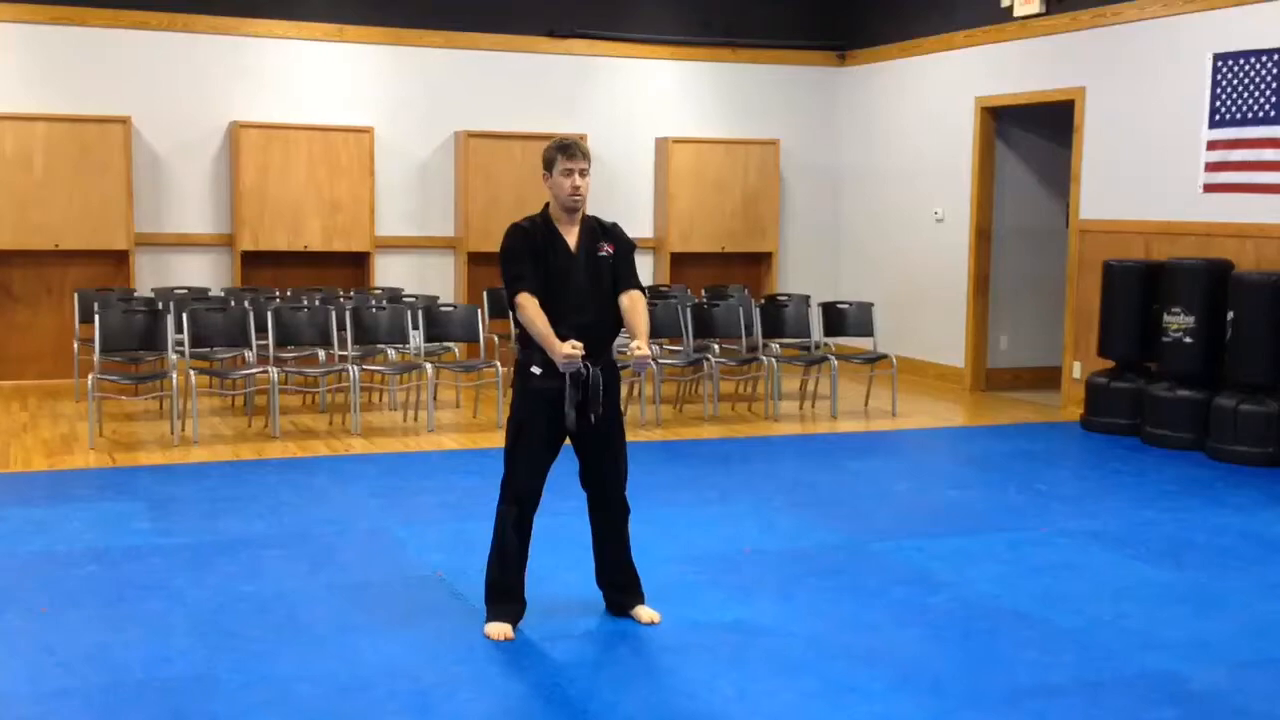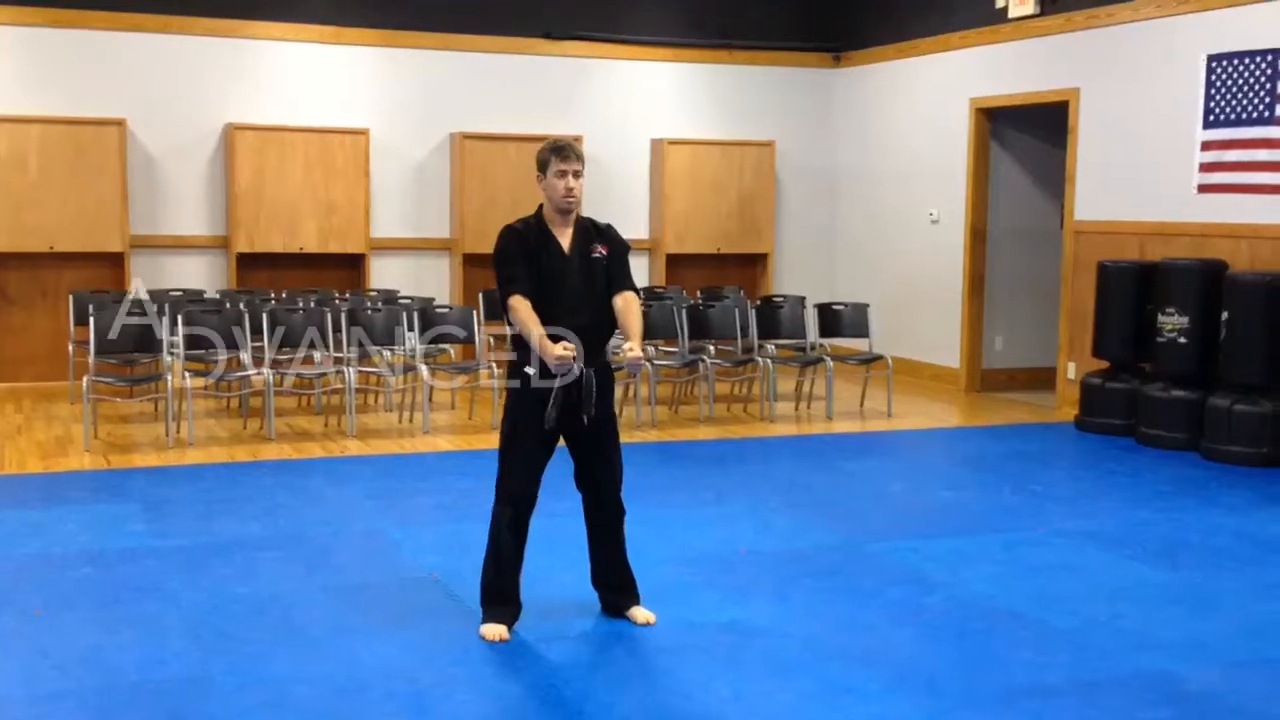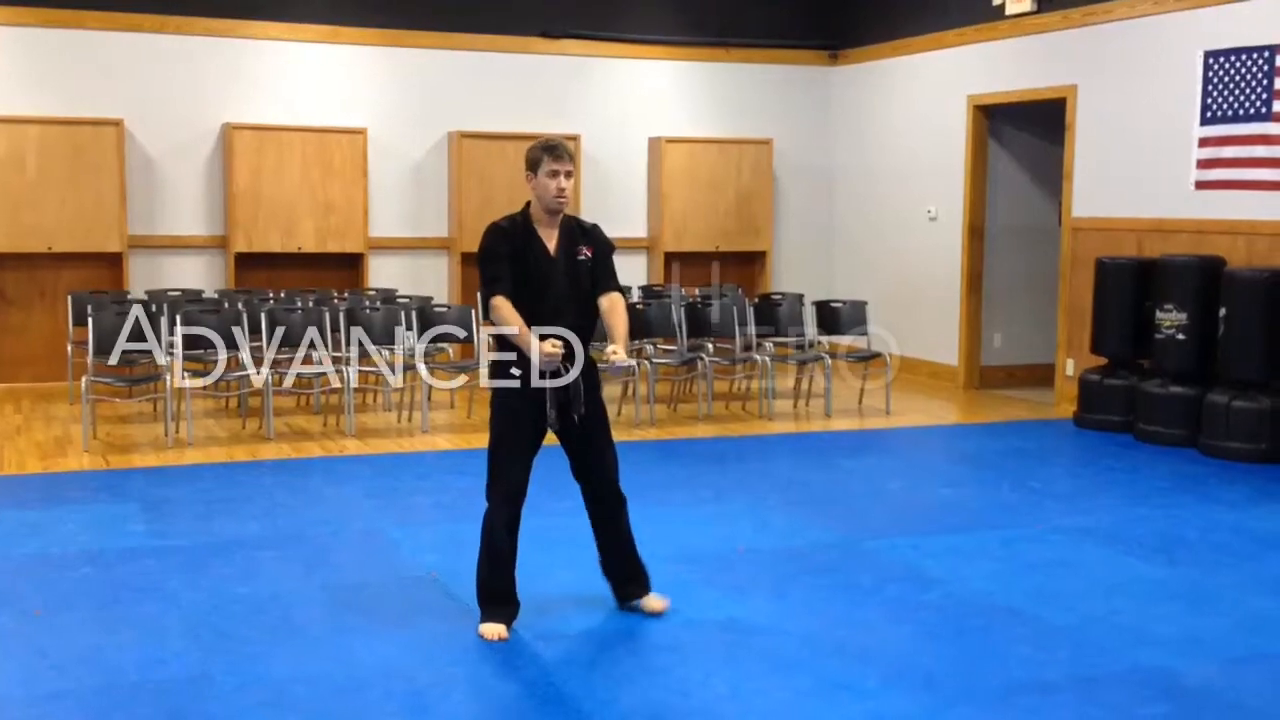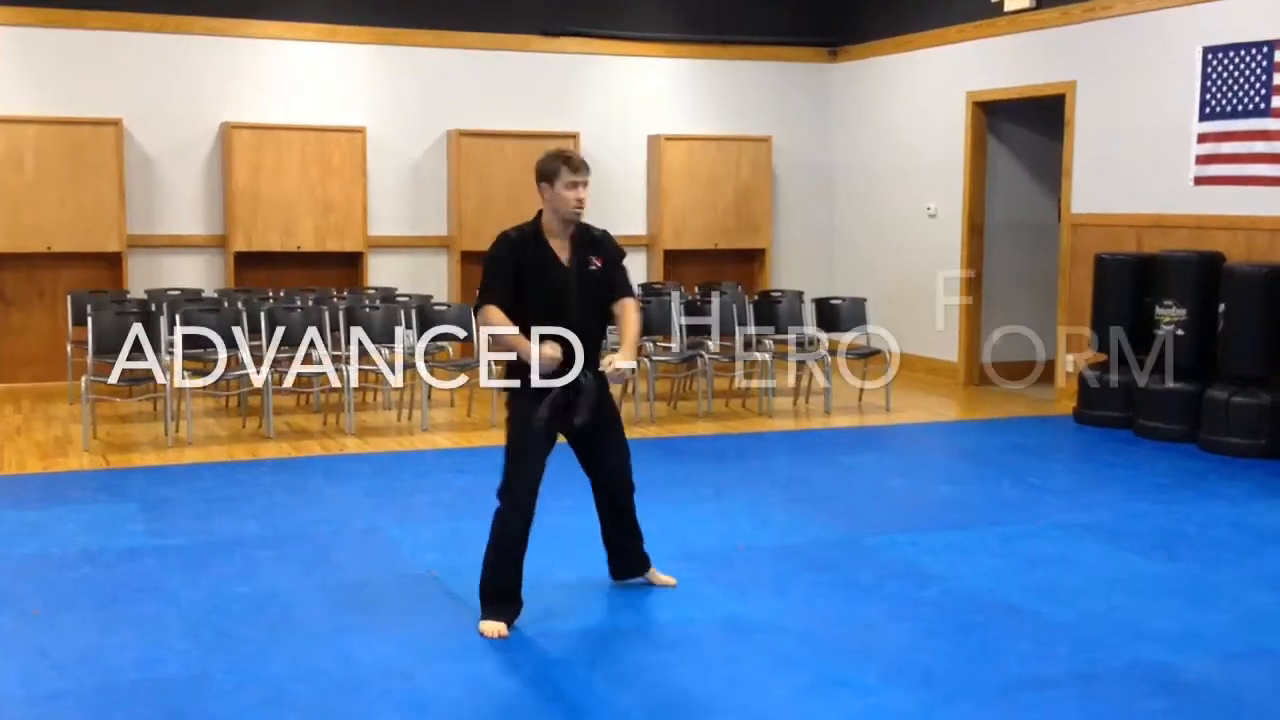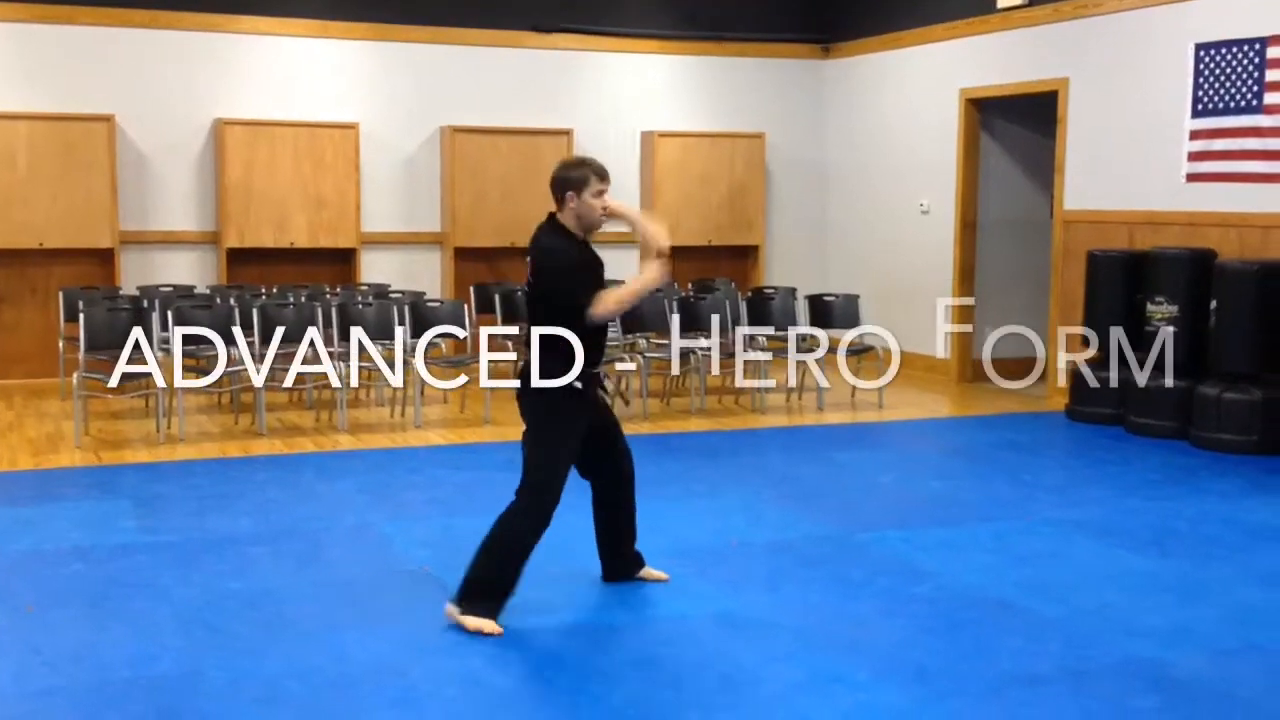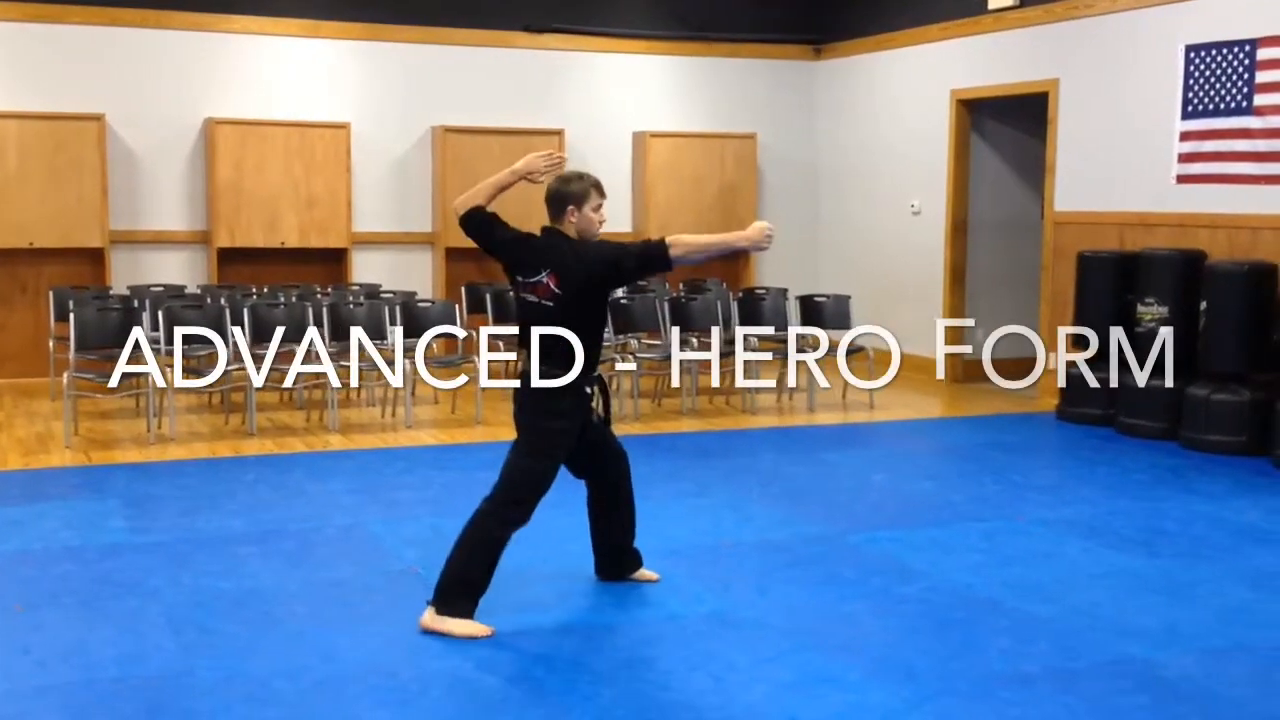
dt=0.3s
person 1, frame 1
left shoulder: (611, 237)
right shoulder: (523, 236)
left elbow: (630, 293)
right elbow: (525, 301)
left wrist: (640, 339)
right wrist: (555, 348)
left hip: (600, 379)
right hip: (541, 380)
left knee: (609, 491)
right knee: (519, 494)
left ankle: (623, 595)
right ankle: (503, 606)
person 1, frame 2
left shoulder: (605, 238)
right shoulder: (517, 238)
left elbow: (623, 296)
right elbow: (517, 302)
left wrist: (633, 342)
right wrist: (546, 346)
left hip: (592, 379)
right hip: (533, 381)
left knee: (605, 492)
right knee: (515, 497)
left ankle: (620, 596)
right ankle: (499, 608)
person 1, frame 3
left shoulder: (590, 238)
right shoulder: (502, 236)
left elbow: (608, 296)
right elbow: (499, 302)
left wrist: (619, 344)
right wrist: (531, 346)
left hip: (578, 377)
right hip: (519, 379)
left knee: (603, 484)
right knee: (505, 496)
left ankle: (632, 587)
right ankle: (497, 607)
person 1, frame 4
left shoulder: (599, 244)
right shoulder: (513, 245)
left elbow: (625, 304)
right elbow: (489, 312)
left wrist: (625, 350)
right wrist: (533, 354)
left hip: (587, 382)
right hip: (533, 387)
left knee: (616, 477)
right knee: (519, 494)
left ankle: (631, 563)
right ankle: (498, 605)
person 1, frame 5
left shoulder: (569, 229)
right shoulder: (558, 250)
left elbow: (603, 208)
right elbow: (599, 308)
left wrist: (645, 227)
right wrist: (649, 277)
left hip: (578, 384)
right hip: (553, 390)
left knee: (616, 468)
right knee: (537, 497)
left ankle: (622, 563)
right ankle: (474, 601)
person 1, frame 6
left shoulder: (522, 249)
right shoulder: (590, 260)
left elbow: (466, 209)
right elbow: (672, 250)
left wrist: (518, 172)
right wrist: (742, 239)
left hip: (554, 390)
right hip: (555, 397)
left knee: (610, 466)
right knee: (511, 500)
left ankle: (618, 562)
right ankle: (446, 607)
